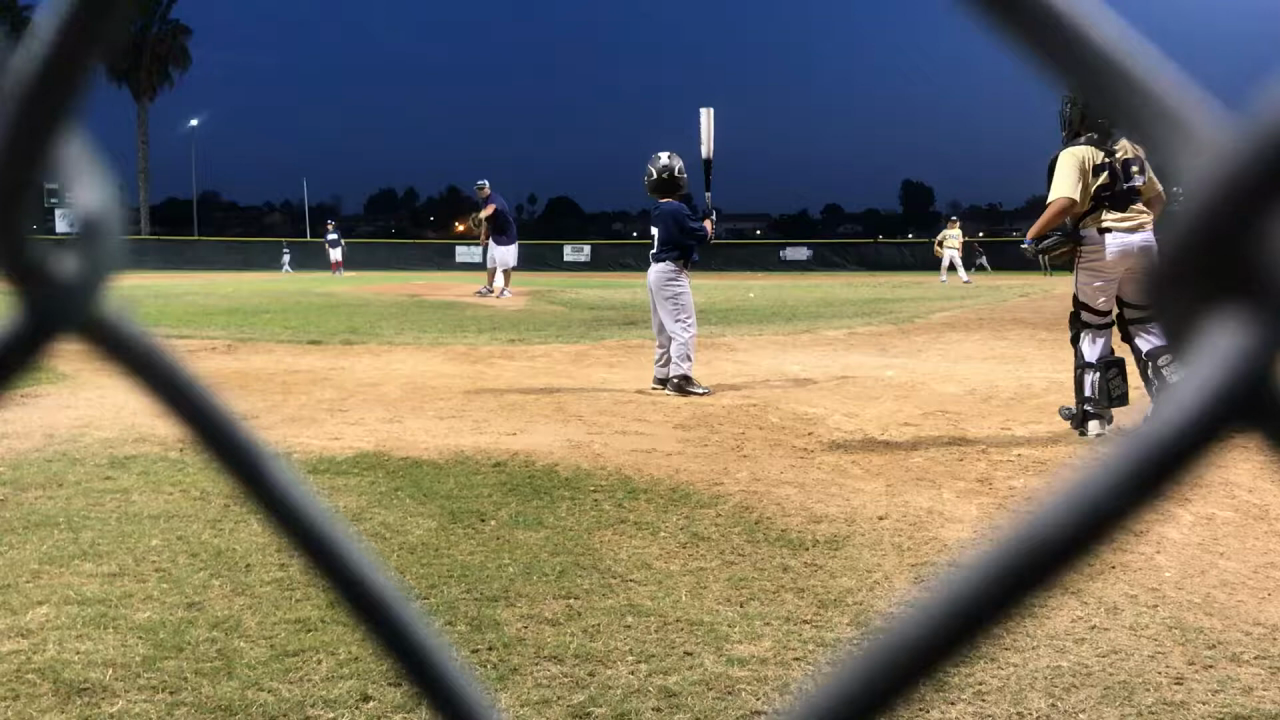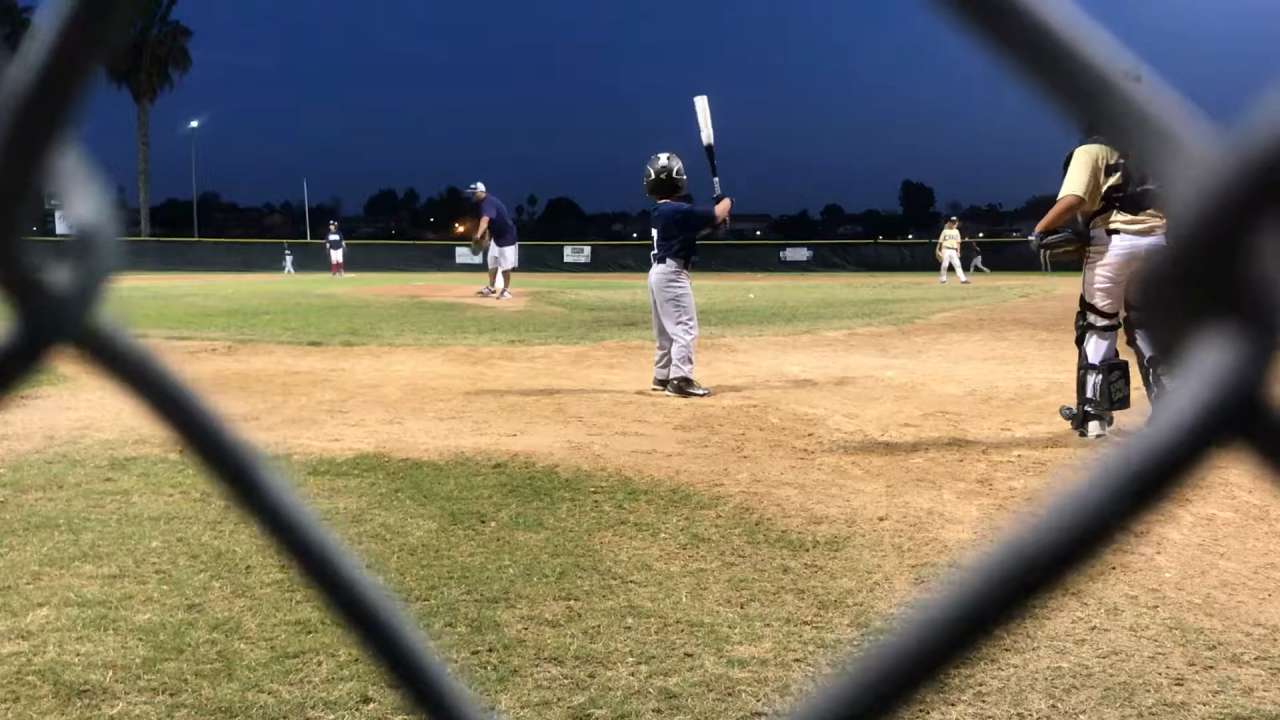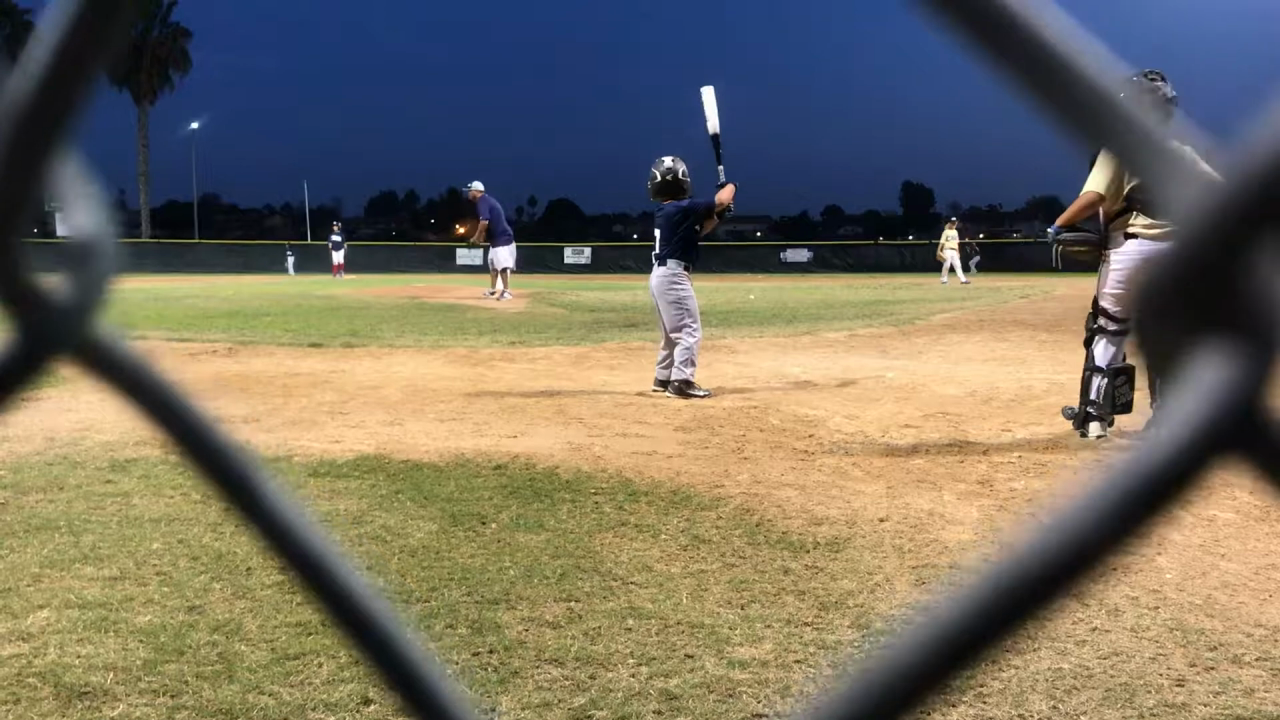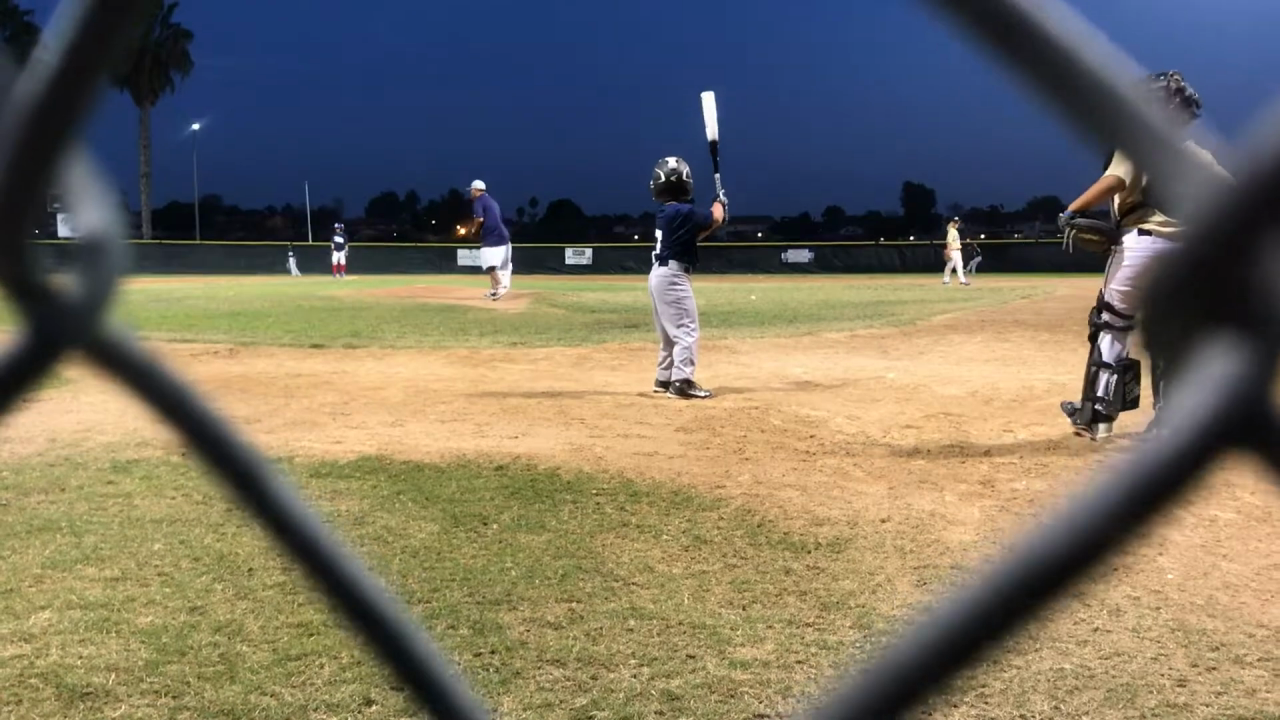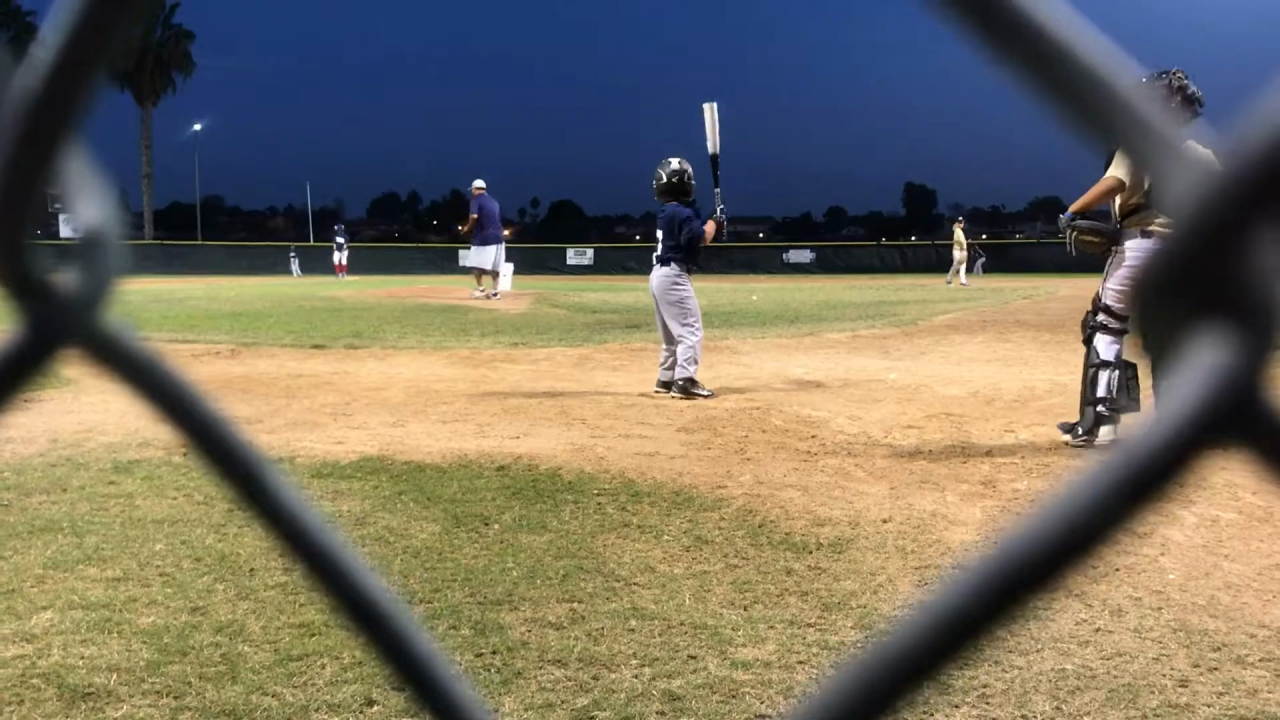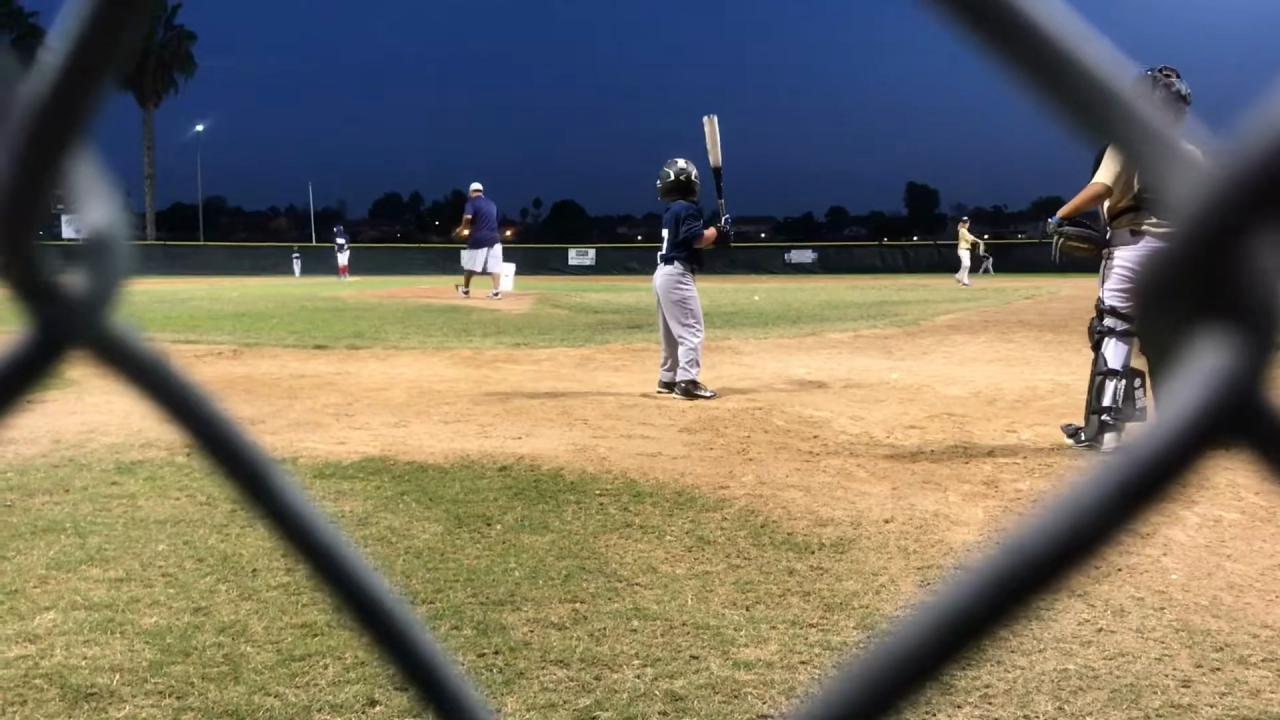
dt=0.2s
person 1, frame 1
left shoulder: (1075, 153)
right shoulder: (1132, 148)
left elbow: (1063, 203)
right elbow: (1156, 199)
left wrist: (1033, 235)
left hip: (1102, 244)
right hip: (1143, 240)
left knee: (1092, 326)
right knee: (1145, 321)
left ankle: (1093, 414)
person 1, frame 2
left shoulder: (1090, 153)
left elbow: (1071, 202)
left wrist: (1038, 231)
left hip: (1113, 249)
right hip: (1154, 243)
left knee: (1099, 329)
right knee: (1147, 326)
left ankle: (1094, 417)
person 1, frame 3
left shoulder: (1118, 149)
right shoulder: (1181, 151)
left elbow: (1093, 197)
left wrist: (1058, 225)
left hip: (1128, 247)
right hip: (1172, 247)
left knee: (1107, 329)
left ankle: (1094, 416)
person 1, frame 4
right shoulder: (1198, 153)
left elbow: (1113, 182)
left wrist: (1071, 211)
left hip: (1140, 243)
right hip: (1183, 246)
left knee: (1109, 326)
left ankle: (1094, 414)
person 1, frame 5
right shoulder: (1201, 154)
left elbow: (1112, 183)
left wrist: (1072, 211)
left hip: (1139, 243)
left knee: (1106, 329)
left ankle: (1098, 421)
person 1, frame 6
right shoulder: (1190, 153)
left elbow: (1101, 189)
left wrist: (1060, 216)
left hip: (1131, 244)
left knee: (1114, 334)
left ankle: (1104, 427)
person 2, frame 1
left shoulder: (658, 209)
right shoulder: (677, 210)
right elbow: (703, 235)
left wrist: (701, 223)
right wrist: (709, 221)
left hip: (658, 271)
right hip: (671, 273)
left knee: (665, 328)
right knee: (684, 326)
left ankle: (662, 375)
right ankle: (679, 379)
person 2, frame 2
left shoulder: (660, 210)
right shoulder: (678, 210)
left elbow: (691, 232)
right elbow: (715, 215)
left wrist: (712, 223)
right wrist: (727, 201)
left hip: (659, 272)
right hip: (671, 273)
left knee: (667, 329)
right knee: (685, 327)
left ankle: (662, 376)
right ankle: (680, 380)
person 2, frame 3
left shoulder: (665, 211)
right shoulder: (682, 209)
left elbow: (697, 231)
right elbow: (720, 202)
left wrist: (716, 216)
right wrist: (730, 186)
left hip: (661, 274)
right hip: (673, 276)
left knee: (673, 331)
right knee: (689, 330)
left ankle: (664, 378)
right ankle: (681, 382)
person 2, frame 4
left shoulder: (666, 212)
right shoulder: (682, 211)
left elbow: (693, 234)
right elbow: (714, 221)
left wrist: (714, 212)
right wrist: (719, 203)
left hip: (660, 274)
right hip: (672, 276)
left knee: (670, 331)
right knee: (687, 330)
left ankle: (664, 378)
right ankle: (682, 382)
person 2, frame 5
left shoulder: (666, 212)
right shoulder: (681, 212)
left elbow: (688, 240)
right elbow: (701, 239)
left wrist: (711, 228)
right wrist: (714, 222)
left hip: (660, 275)
right hip: (673, 277)
left knee: (671, 332)
right knee: (690, 330)
left ankle: (666, 379)
right ankle: (684, 381)
person 2, frame 6
left shoulder: (672, 210)
right shoulder: (686, 209)
right elbow: (697, 240)
left wrist: (715, 237)
right wrist: (717, 230)
left hip: (664, 274)
right hip: (677, 276)
left knee: (672, 332)
right knee: (692, 330)
left ankle: (668, 379)
right ankle: (687, 383)
